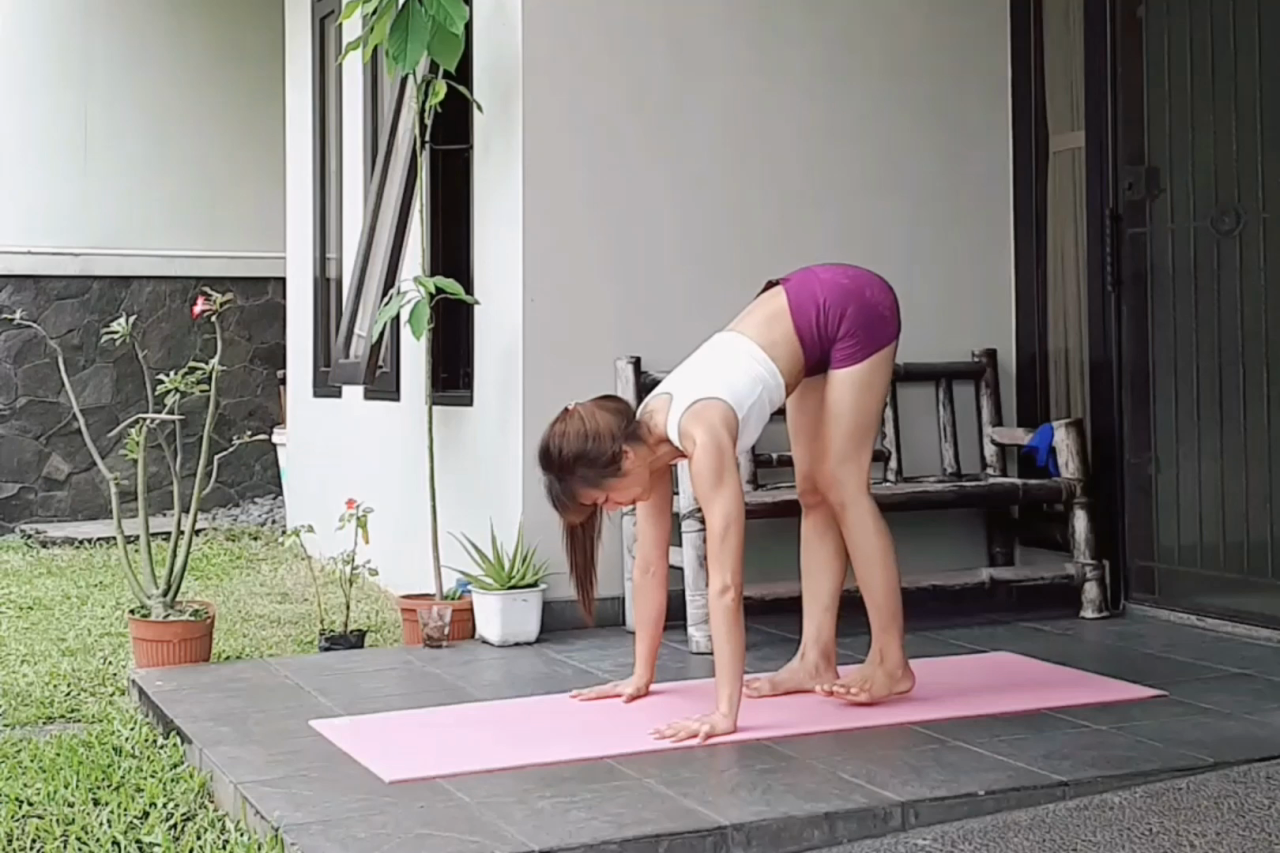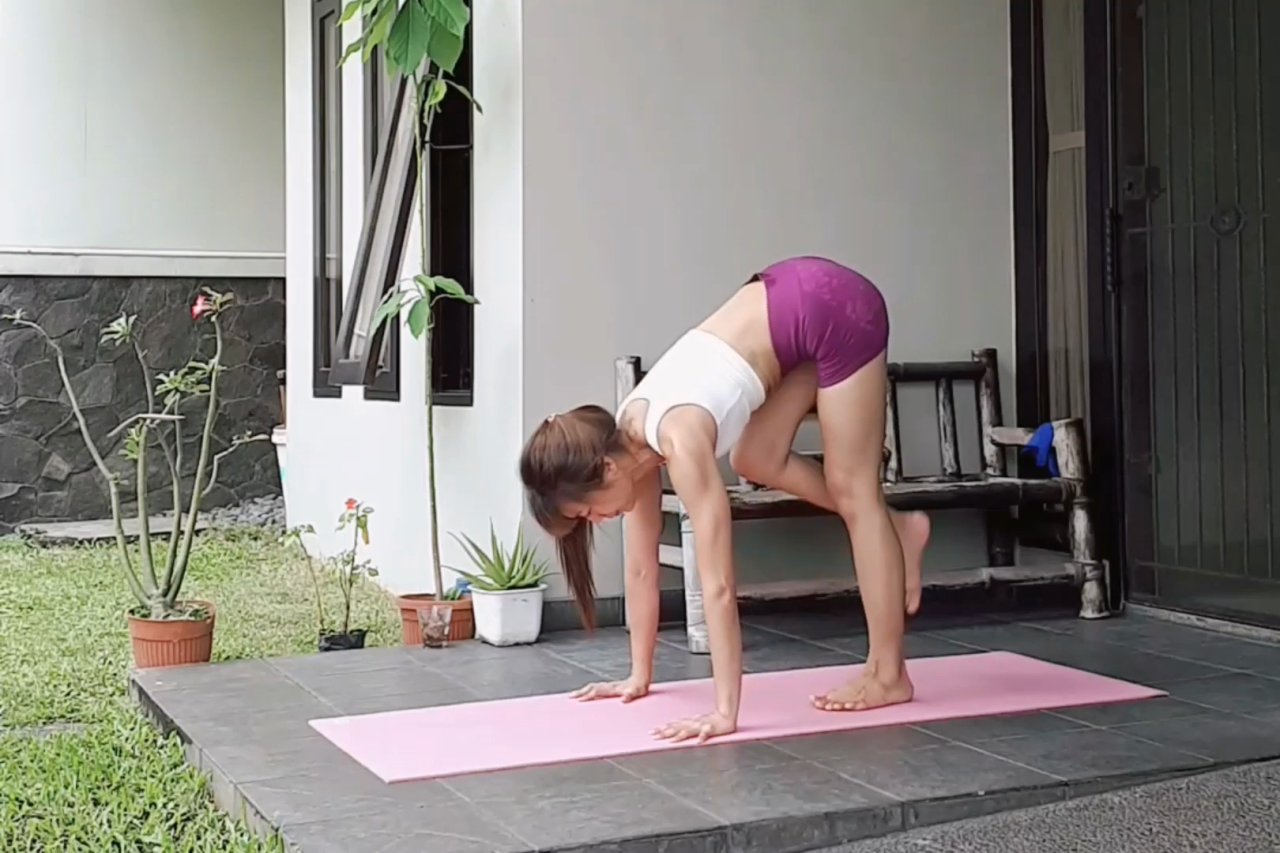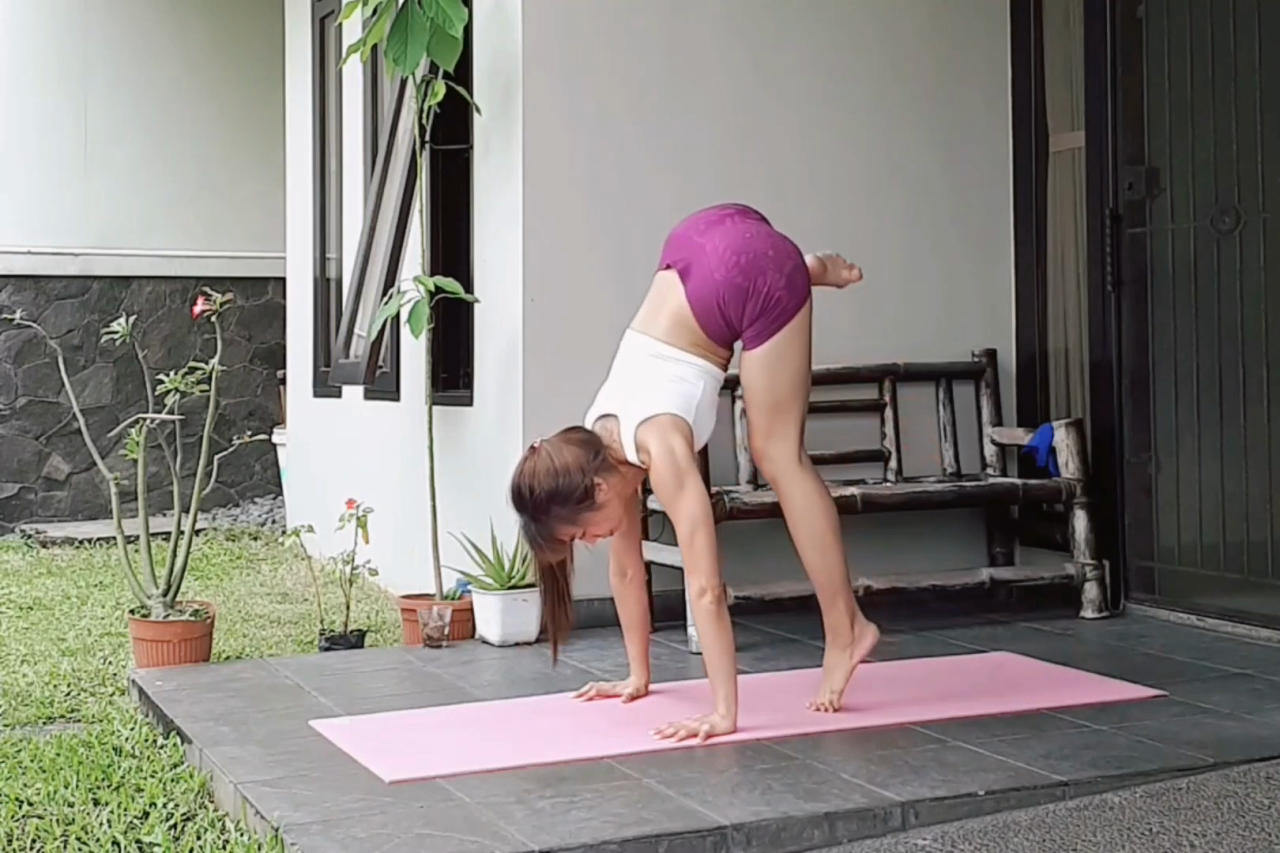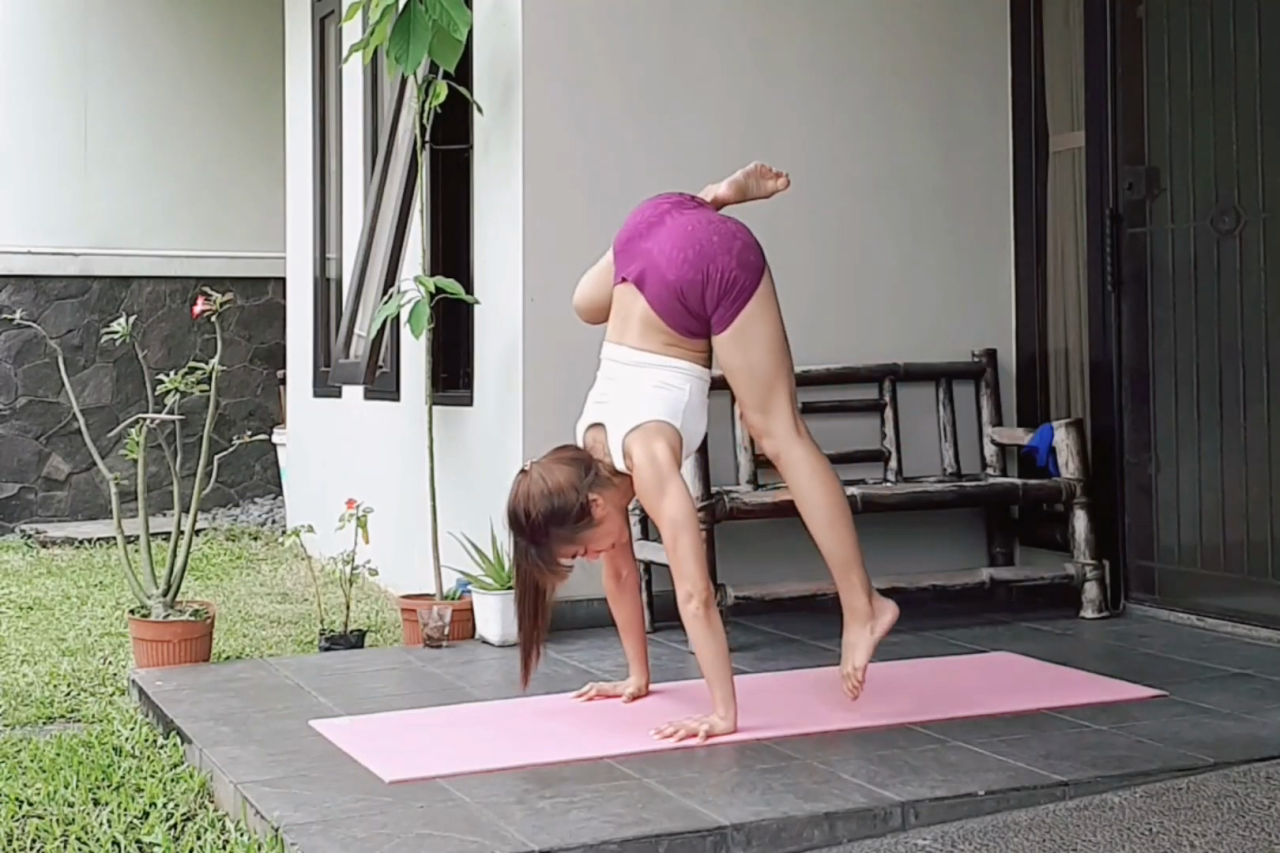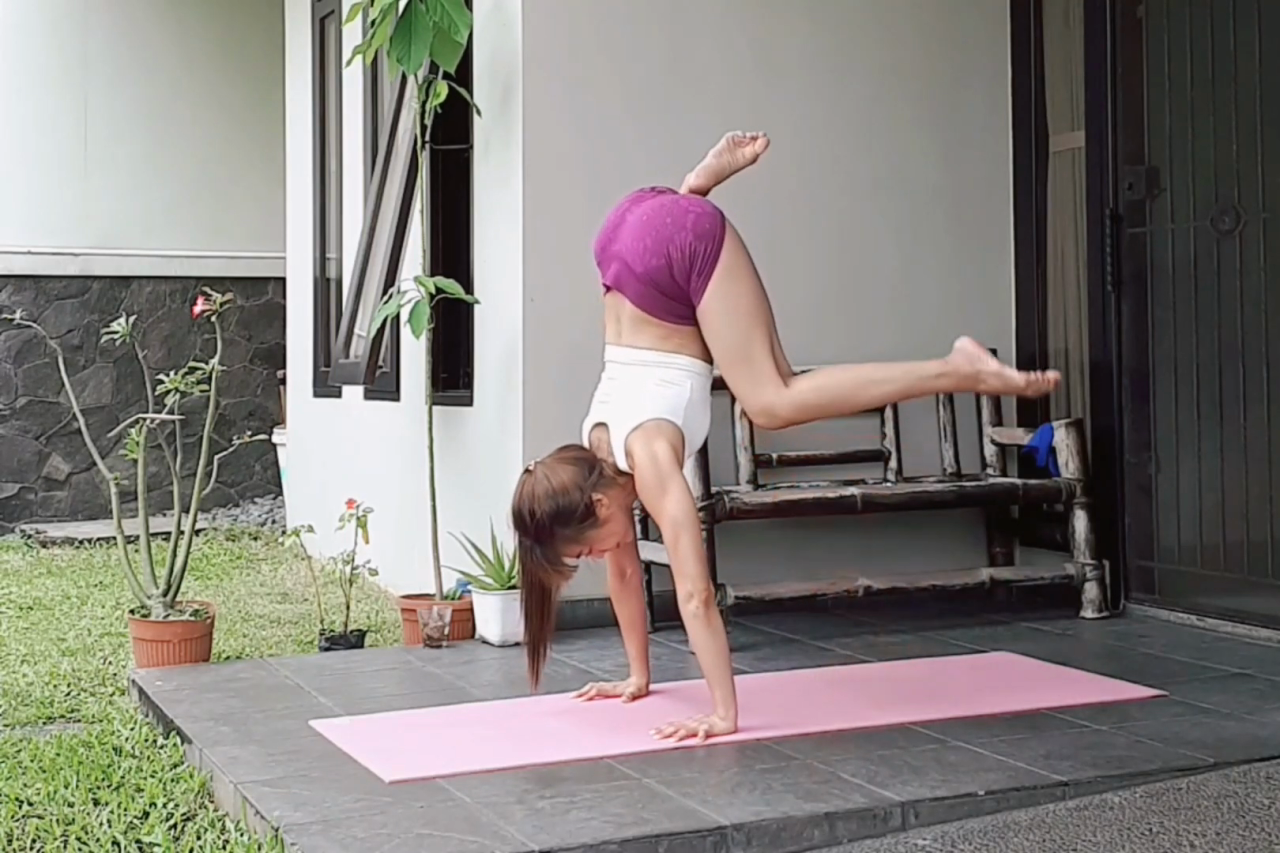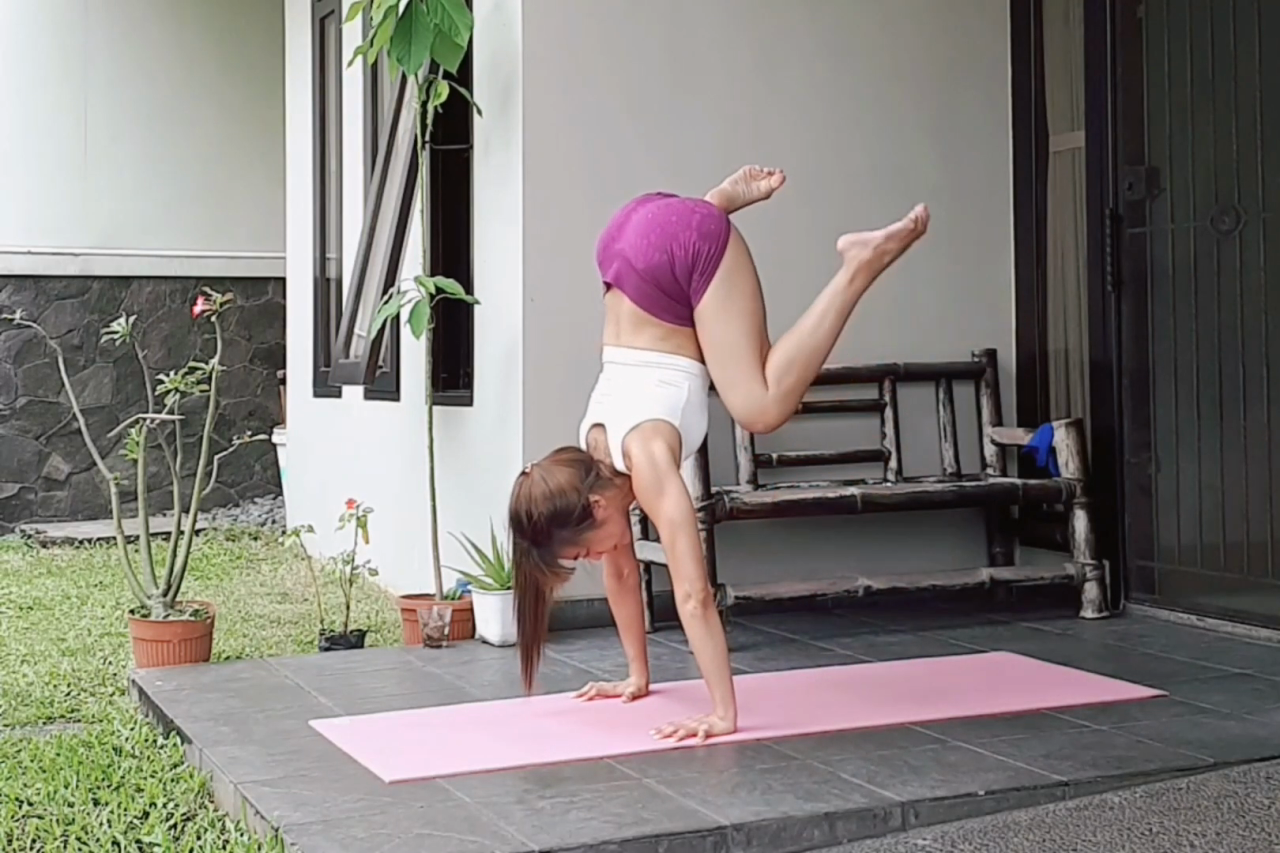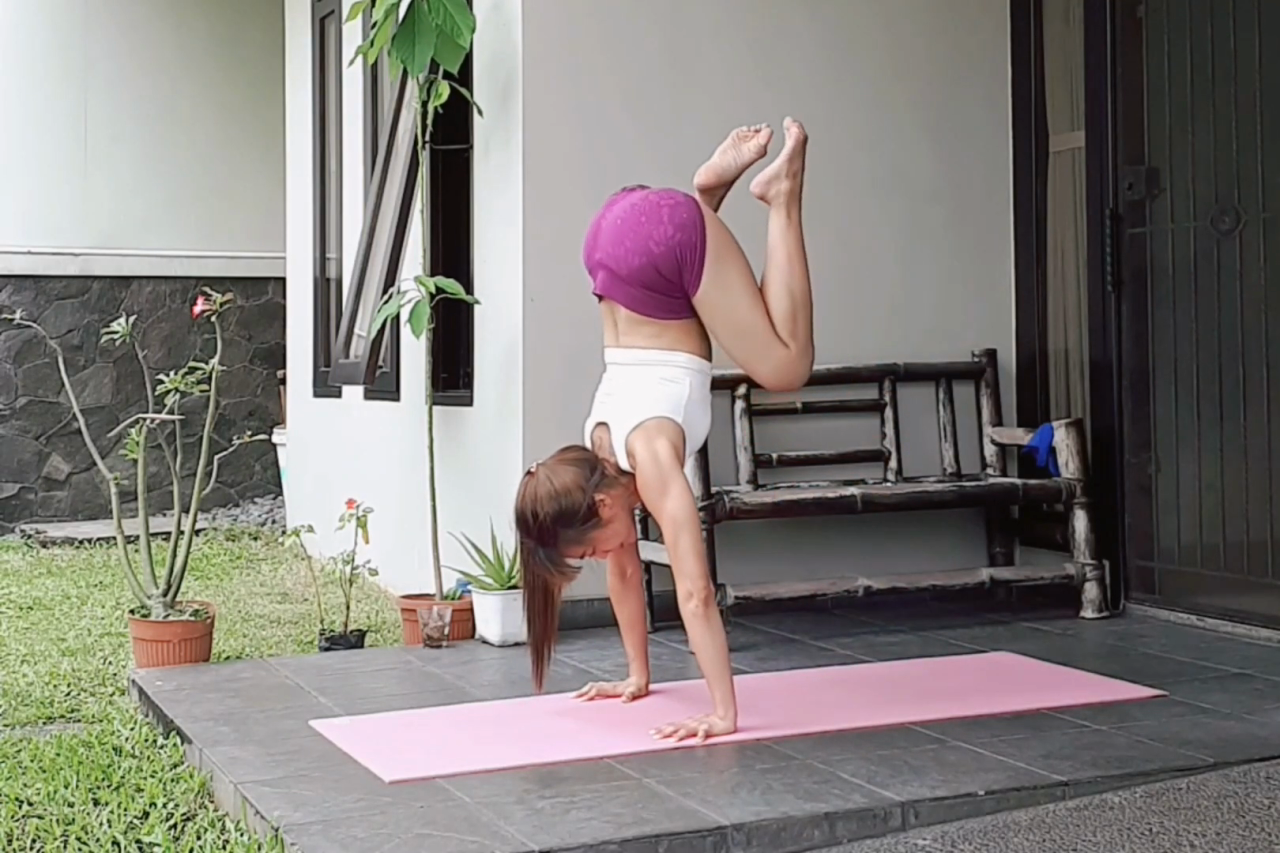
dt=0.7s
person 1, frame 1
left shoulder: (699, 433)
right shoulder: (647, 432)
left elbow: (724, 582)
right elbow: (650, 566)
left wrist: (725, 711)
right wrist: (640, 675)
left hip: (854, 306)
right hip: (809, 312)
left knee: (841, 485)
right knee: (814, 492)
left ankle: (891, 663)
right ankle: (816, 660)
person 1, frame 2
left shoulder: (676, 438)
right shoulder: (628, 437)
left elbow: (717, 585)
right elbow: (641, 567)
left wrist: (726, 711)
right wrist: (639, 675)
left hip: (836, 306)
right hip: (790, 297)
left knee: (850, 489)
right knee: (755, 464)
right ankle: (895, 535)
person 1, frame 3
left shoulder: (656, 444)
right shoulder: (601, 445)
left elbow: (704, 588)
right elbow: (626, 569)
left wrist: (724, 711)
right wrist: (637, 676)
left hip: (754, 266)
left knee: (777, 457)
left ankle: (846, 632)
right ankle: (807, 271)
person 1, frame 4
left shoulder: (643, 459)
right shoulder: (593, 459)
left elbow: (695, 595)
right elbow: (620, 572)
left wrist: (723, 713)
right wrist: (637, 677)
left hip: (710, 258)
left knee: (779, 435)
left ankle: (862, 609)
person 1, frame 5
left shoulder: (647, 455)
right shoulder: (599, 451)
left elbow: (695, 594)
right elbow: (623, 572)
left wrist: (724, 711)
right wrist: (637, 676)
left ankle: (957, 371)
person 1, frame 6
left shoulder: (644, 458)
right shoulder: (594, 456)
left elbow: (694, 596)
right elbow: (621, 573)
left wrist: (724, 713)
right wrist: (638, 677)
left ankle: (862, 261)
right ankle: (720, 201)
person 1, frame 7
left shoulder: (647, 456)
right shoulder: (603, 460)
left elbow: (695, 593)
right elbow: (625, 572)
left wrist: (723, 712)
right wrist: (638, 676)
left ankle: (781, 194)
right ankle: (711, 185)
